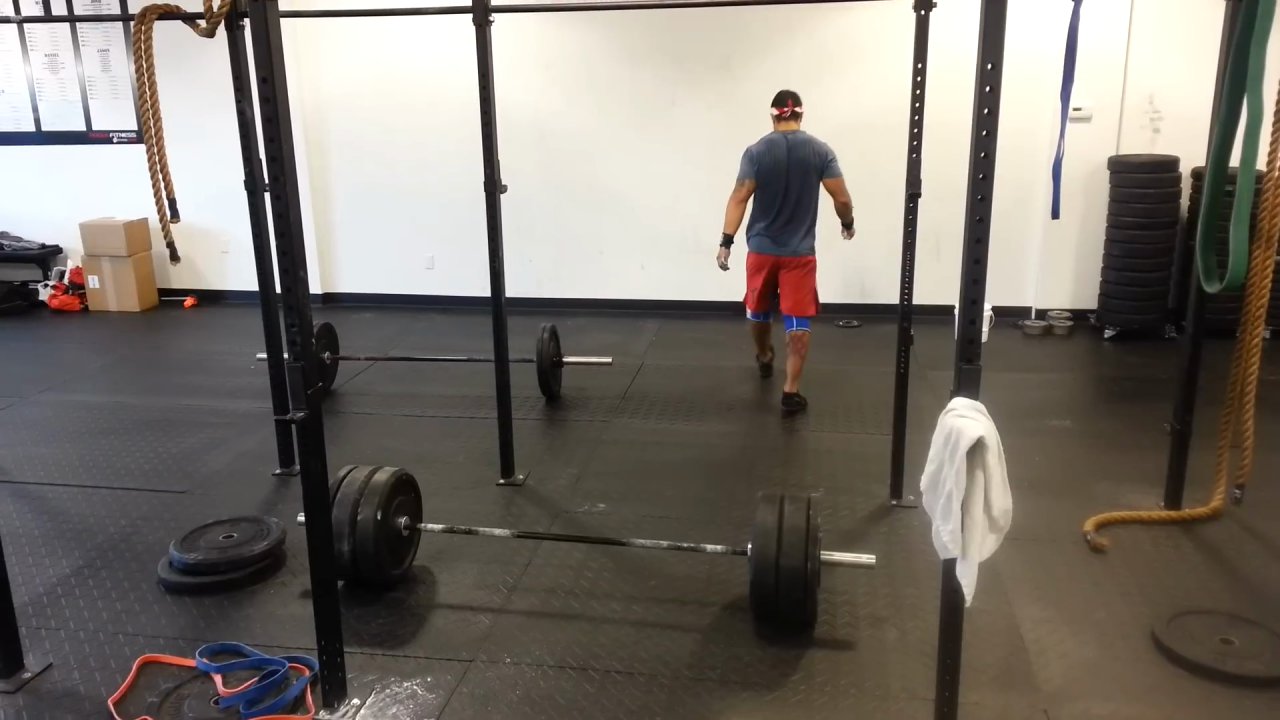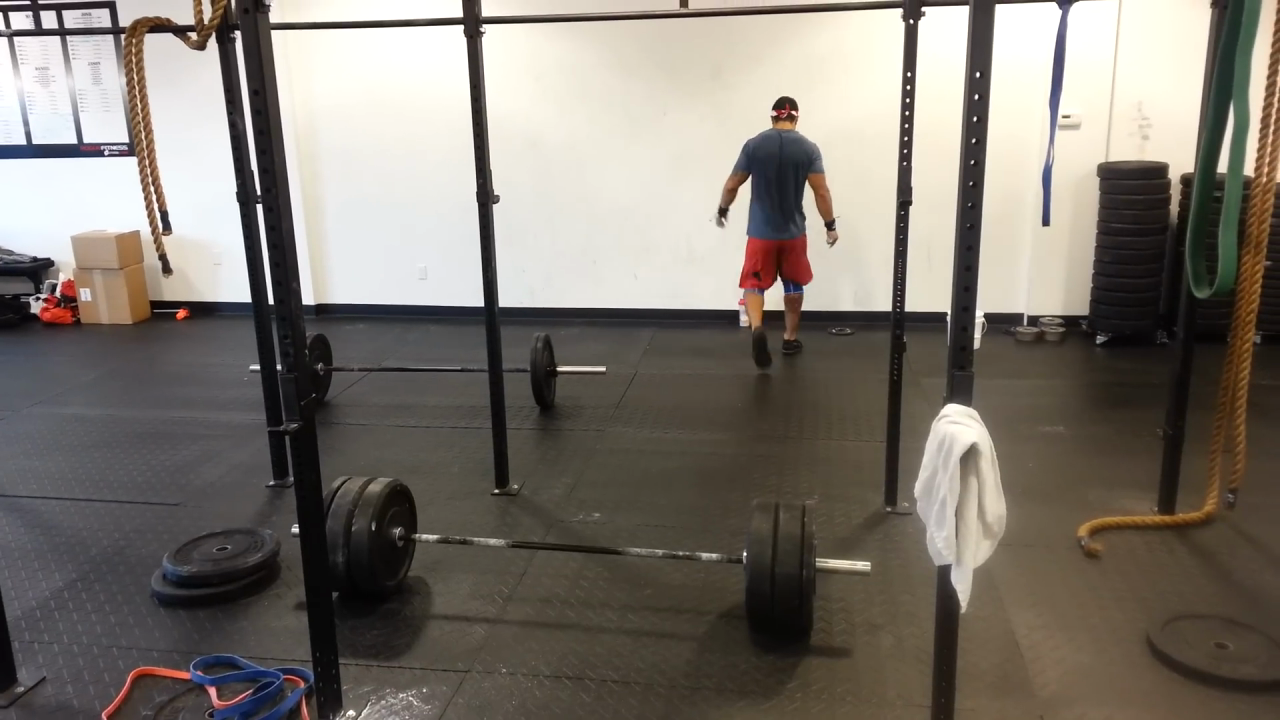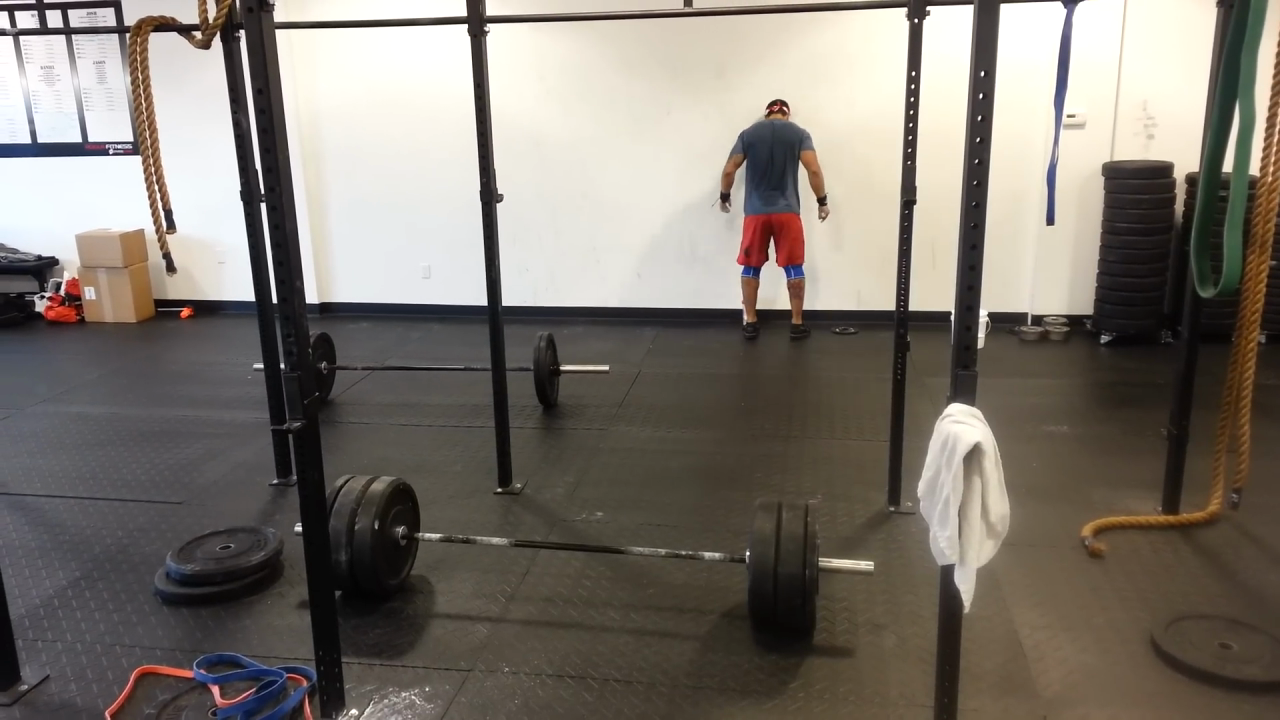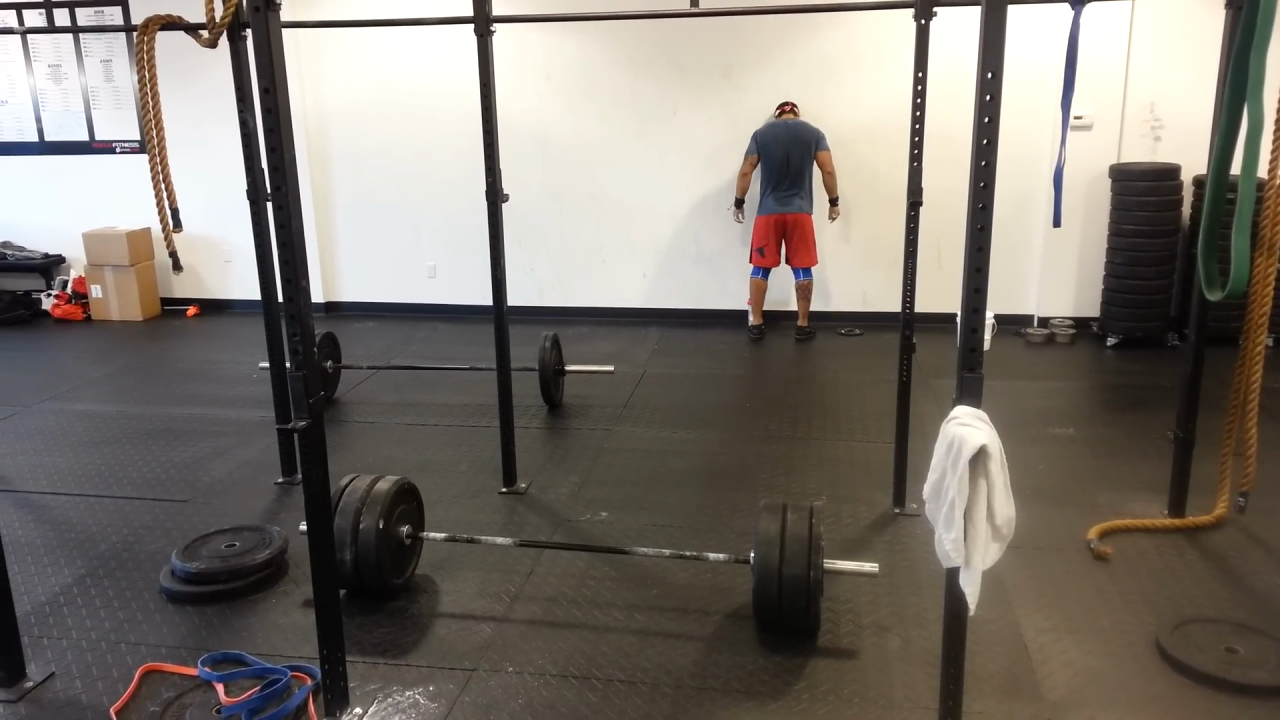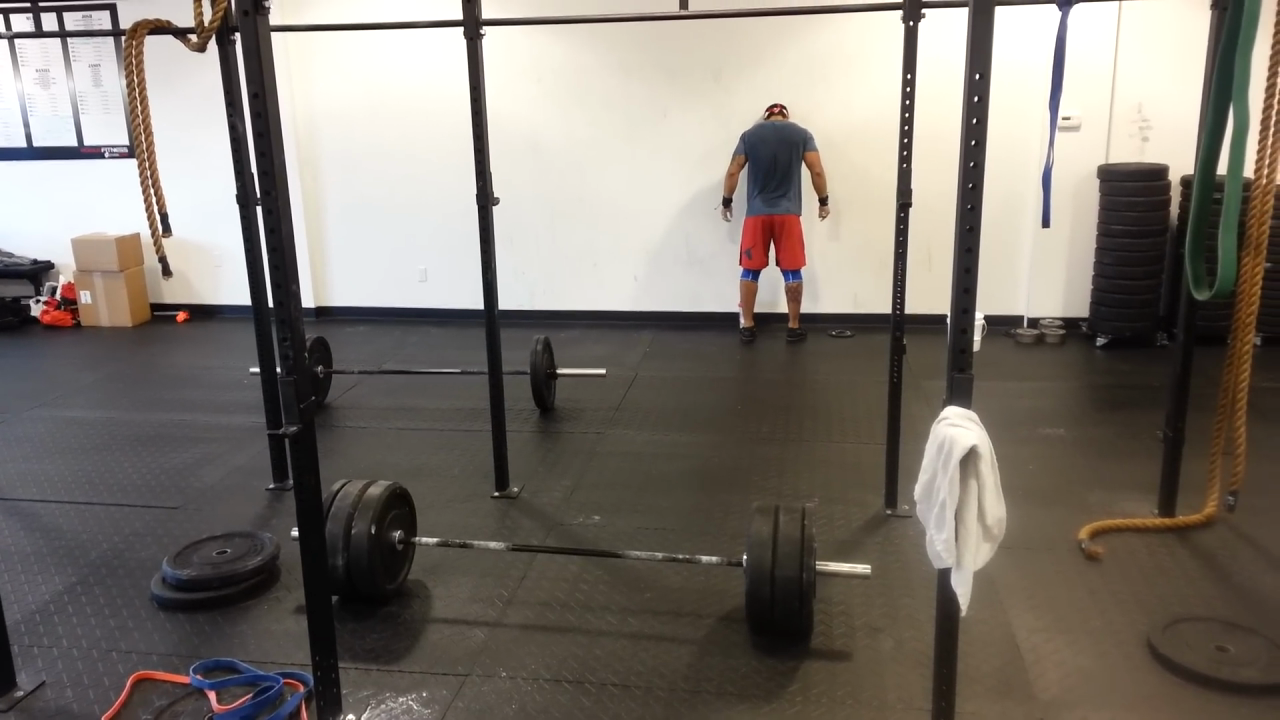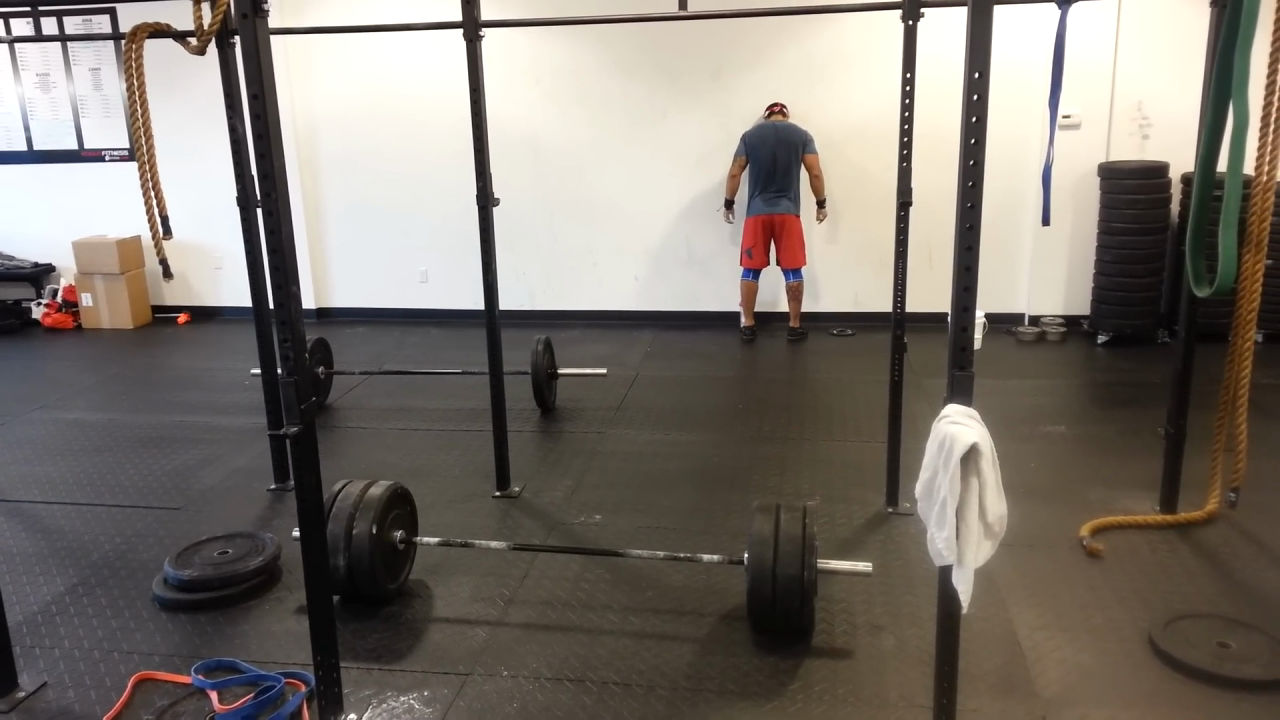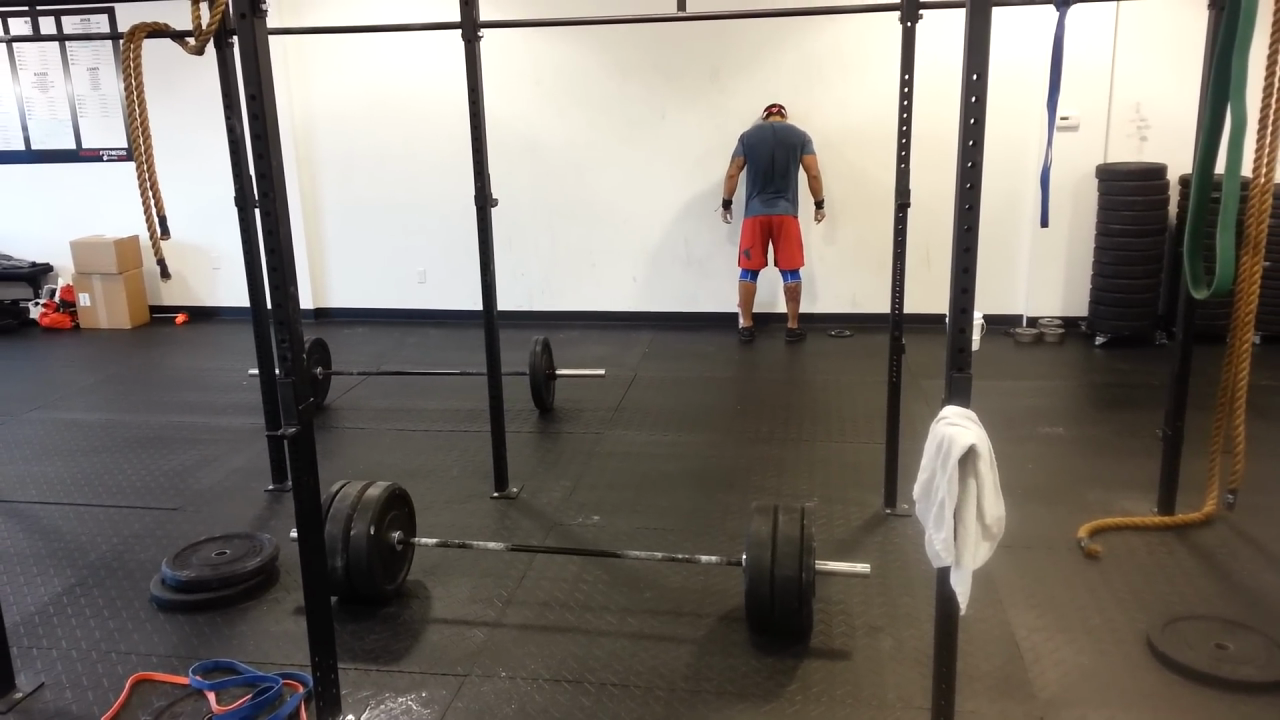
dt=0.7s
person 1, frame 1
left shoulder: (757, 151)
right shoulder: (820, 151)
left elbow: (739, 198)
right elbow: (842, 198)
left wrist: (726, 242)
right wrist: (848, 223)
left hip: (761, 247)
right hip: (800, 251)
left knee: (759, 309)
right knee: (798, 318)
left ankle: (764, 358)
right ankle: (790, 392)
person 1, frame 2
left shoulder: (753, 145)
right shoulder: (808, 148)
left elbow: (731, 186)
right elbow: (821, 192)
left wrist: (722, 211)
right wrist: (830, 226)
left hip: (760, 232)
right hip: (793, 232)
left knee: (753, 286)
right knee: (794, 284)
left ankle: (757, 329)
right ankle: (790, 338)
person 1, frame 3
left shoulder: (748, 134)
right shoulder: (799, 133)
left elbow: (729, 170)
right elbow: (813, 170)
left wrist: (724, 196)
right wrist: (822, 201)
left hip: (755, 211)
right hip: (787, 211)
left knee: (751, 265)
right knee: (794, 267)
left ankle: (750, 322)
right ankle: (797, 323)
person 1, frame 4
left shoulder: (761, 134)
right shoulder: (814, 133)
left elbow: (746, 171)
right elbow: (828, 171)
left wrist: (738, 203)
right wrist: (833, 202)
left hip: (768, 212)
right hip: (800, 212)
left knee: (760, 267)
right knee: (803, 268)
left ankle: (756, 324)
right ankle: (802, 326)
person 1, frame 5
left shoulder: (749, 135)
right shoulder: (801, 134)
left elbow: (733, 171)
right elbow: (817, 170)
left wrist: (726, 202)
right wrist: (823, 201)
left hip: (756, 213)
right hip: (788, 213)
left knee: (750, 269)
right knee: (792, 270)
left ankle: (747, 327)
right ankle: (794, 327)
person 1, frame 6
left shoulder: (750, 135)
right shoulder: (802, 135)
left elbow: (735, 173)
right elbow: (815, 173)
left wrist: (728, 205)
right wrist: (821, 204)
left hip: (757, 212)
right hip: (788, 212)
left knee: (751, 269)
right knee: (793, 270)
left ankle: (748, 326)
right ankle: (795, 326)
person 1, frame 7
left shoulder: (748, 136)
right shoulder: (800, 136)
left elbow: (732, 173)
right elbow: (813, 174)
left wrist: (726, 205)
right wrist: (819, 205)
left hip: (755, 213)
right hip: (786, 213)
left knee: (749, 270)
right knee: (791, 271)
left ankle: (746, 326)
right ankle: (793, 327)
